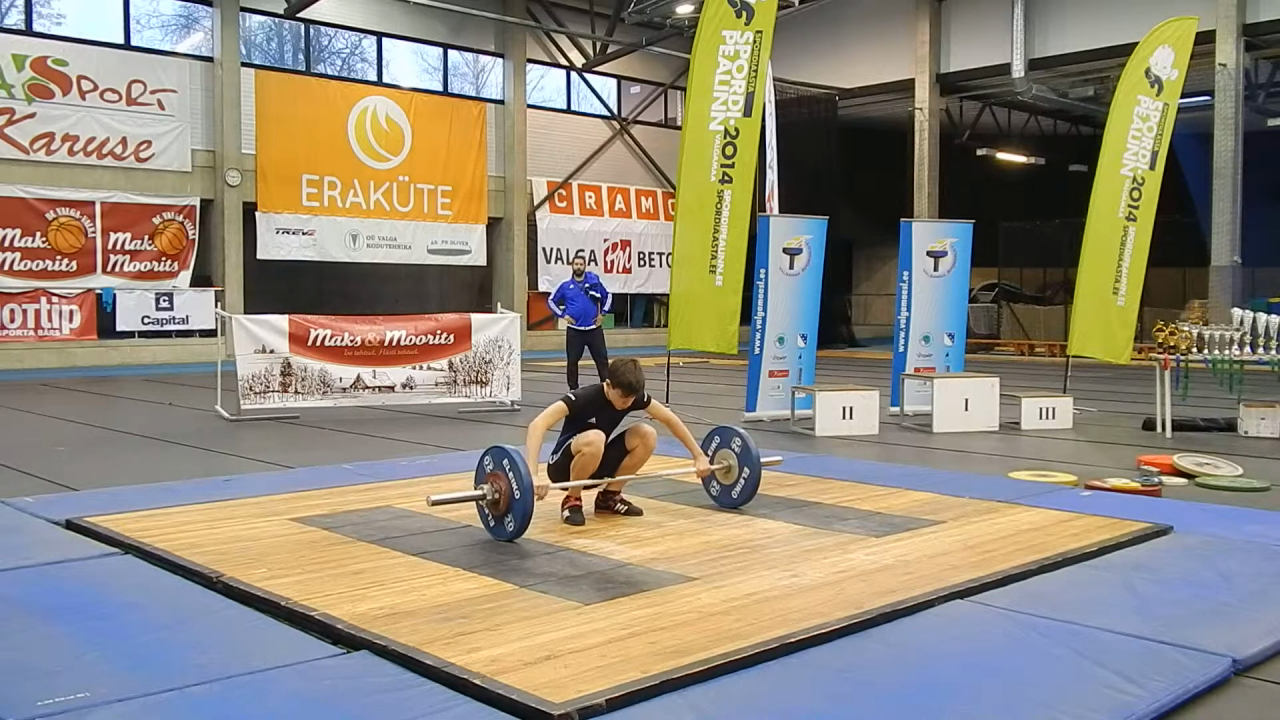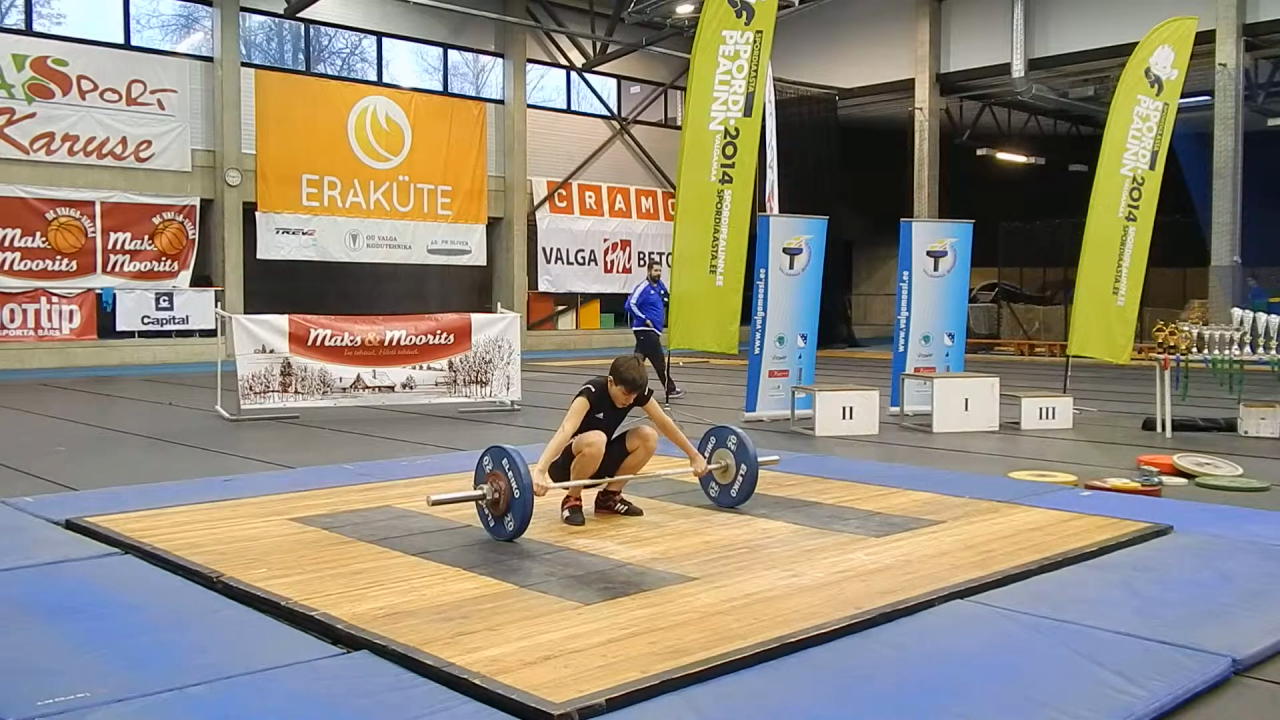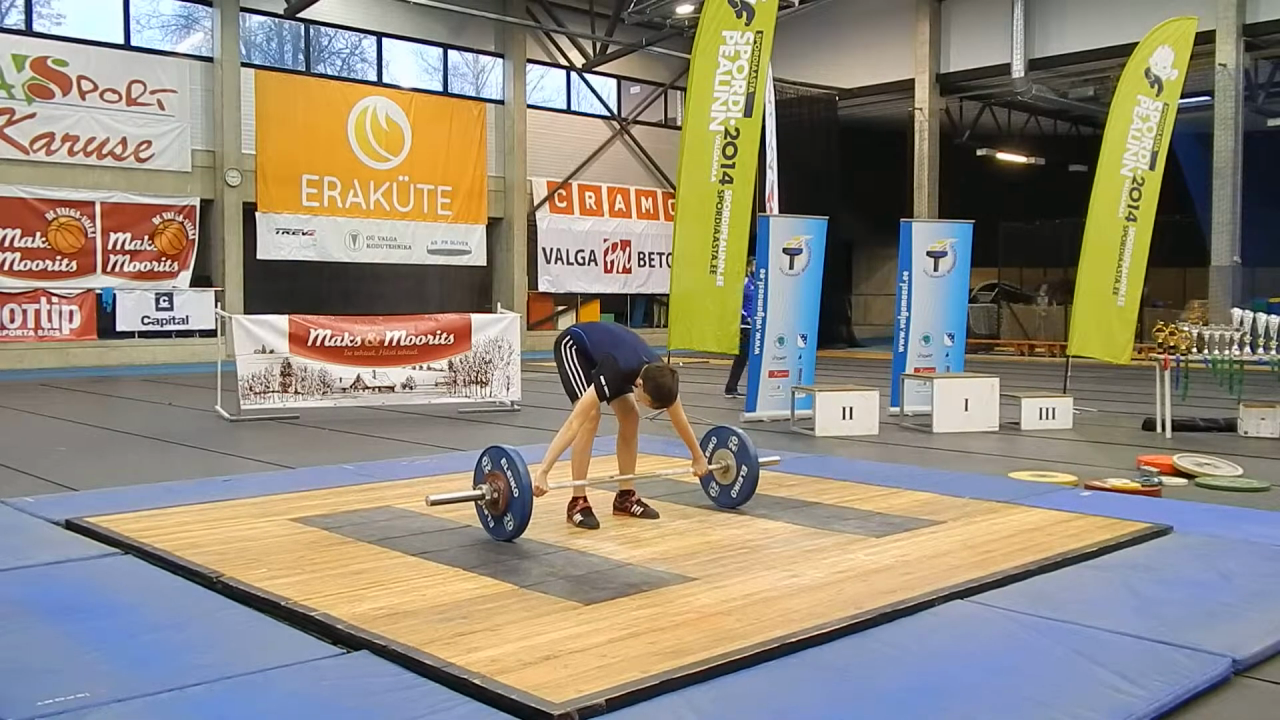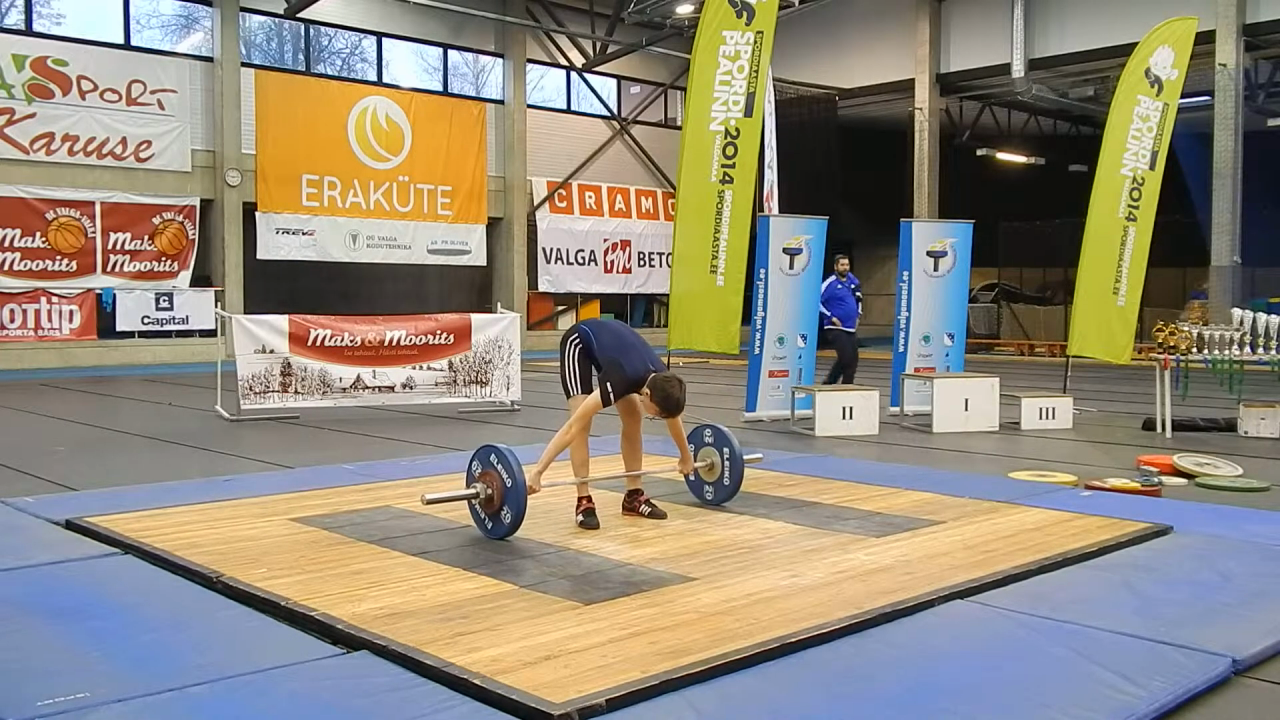
dt=1s
person 1, frame 1
left shoulder: (633, 396)
right shoulder: (584, 397)
left elbow: (670, 419)
right elbow: (537, 425)
left wrist: (699, 455)
right wrist: (533, 475)
left hip: (595, 464)
right hip: (563, 467)
left knee: (647, 434)
right knee: (594, 439)
left ankle: (608, 497)
right ankle: (571, 501)
person 1, frame 2
left shoulder: (637, 390)
right shoulder: (592, 391)
left elbow: (664, 422)
right elbow: (566, 429)
left wrist: (694, 456)
right wrist: (539, 471)
left hip: (597, 462)
right hip: (565, 464)
left knee: (649, 437)
right knee: (596, 440)
left ankle: (609, 496)
right ankle: (572, 500)
person 1, frame 3
left shoulder: (659, 375)
right shoulder: (615, 372)
left elbow: (679, 418)
right elbow: (574, 423)
left wrist: (698, 457)
right wrist: (542, 472)
left hip: (602, 344)
right hip: (573, 345)
left knee: (630, 418)
right knee: (590, 417)
left ankle: (625, 496)
right ankle: (578, 502)
person 1, frame 4
left shoulder: (664, 382)
right shoulder: (621, 380)
left elbow: (674, 421)
right elbow: (573, 426)
left wrist: (686, 457)
right wrist: (537, 471)
left hip: (610, 338)
right hip: (579, 341)
left knee: (633, 417)
right knee: (583, 421)
left ankle: (634, 495)
right ankle: (584, 501)
